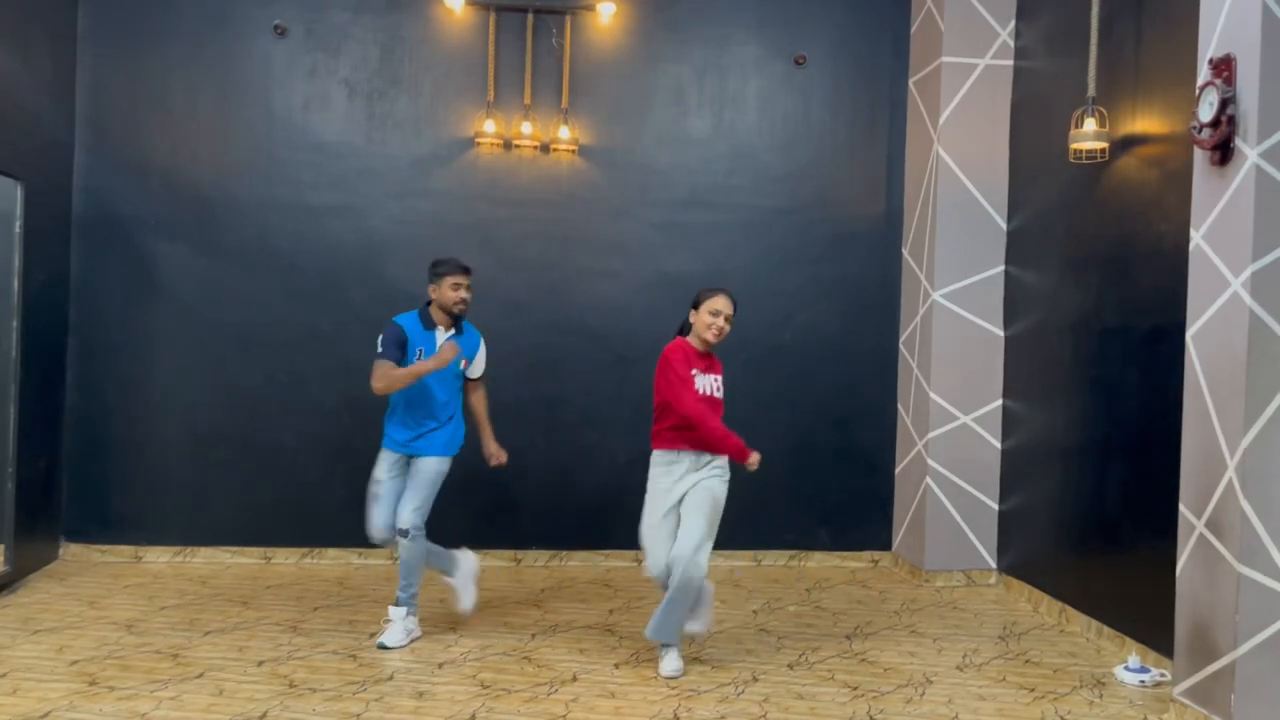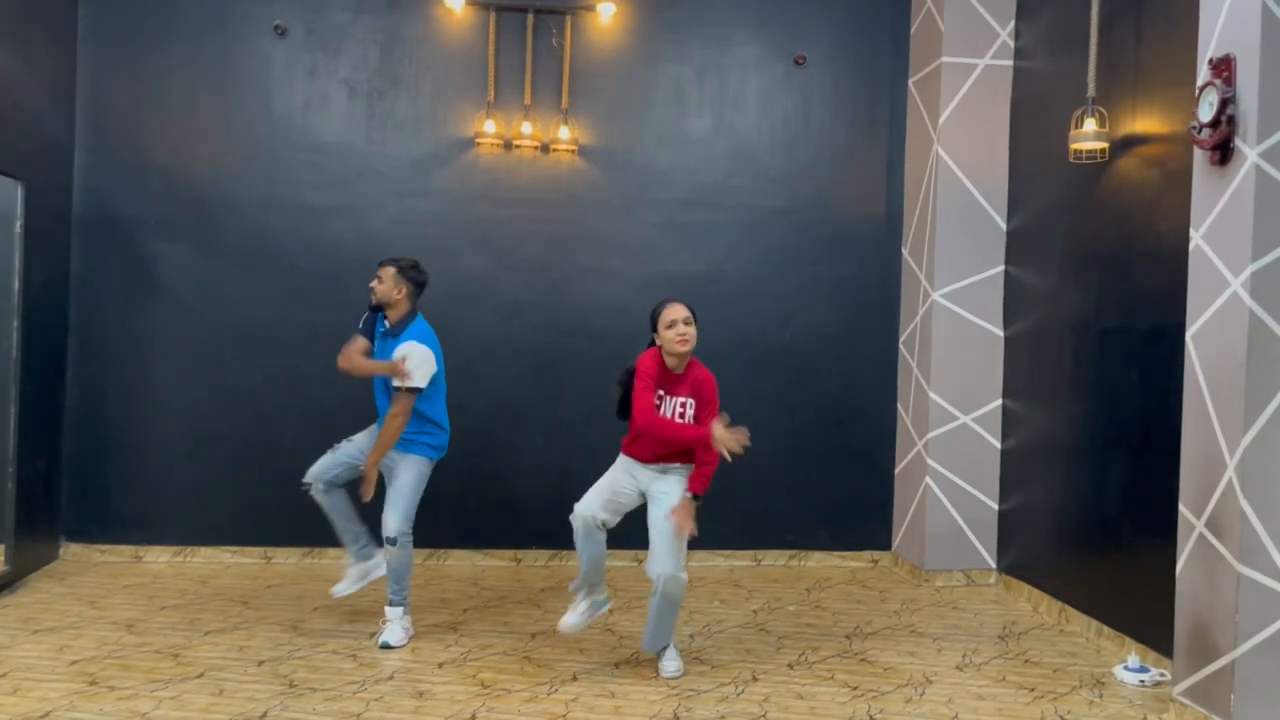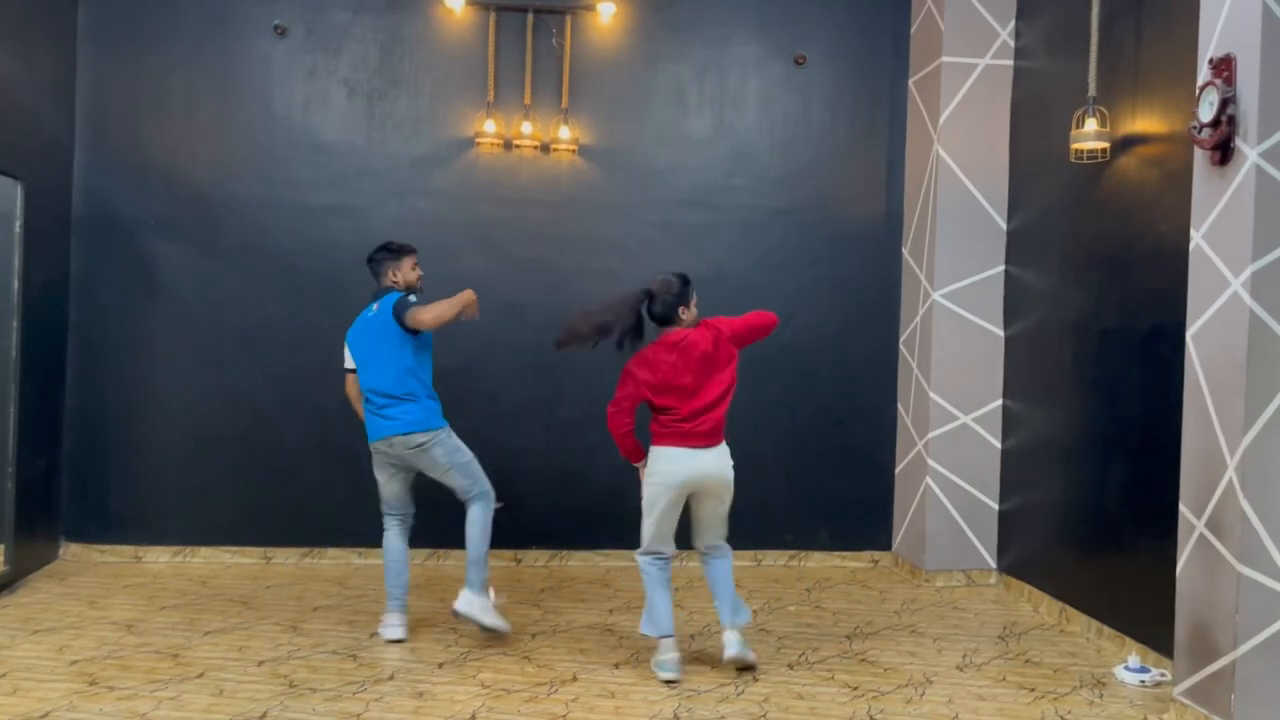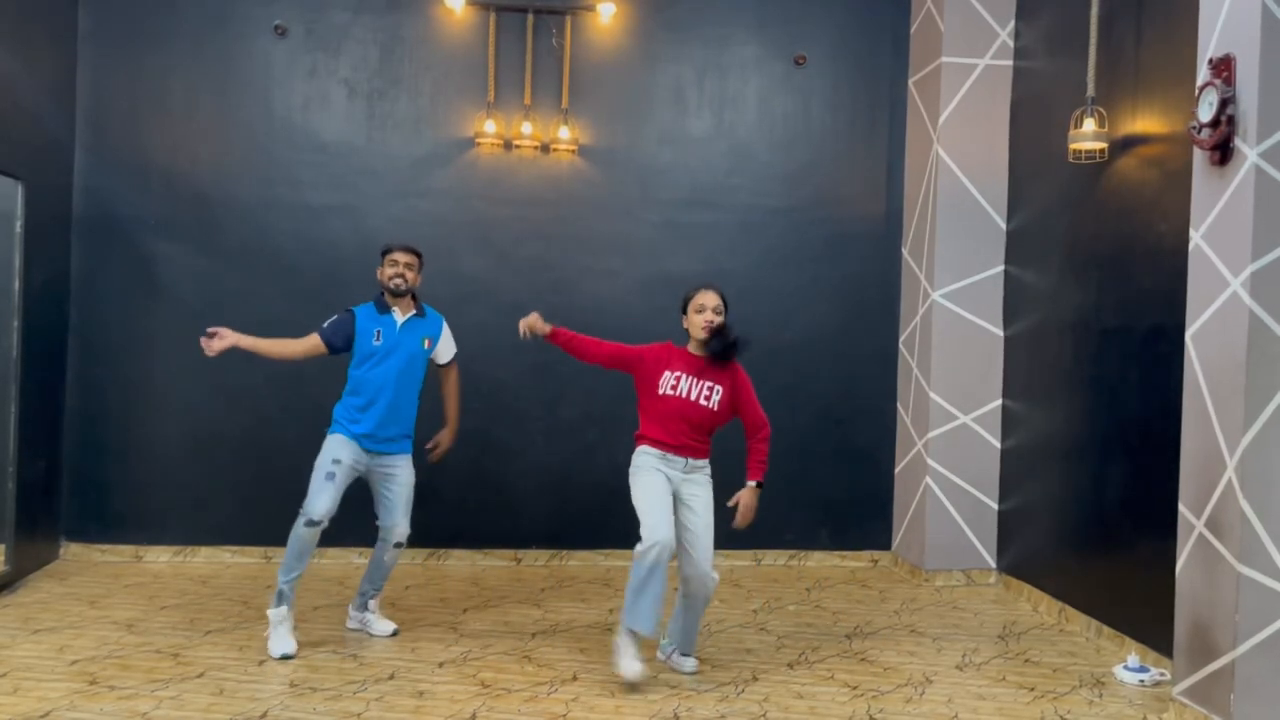
dt=0.7s
person 1, frame 1
left shoulder: (472, 340)
right shoulder: (400, 329)
right elbow: (379, 383)
left wrist: (488, 438)
right wrist: (431, 364)
left hip: (437, 447)
right hip: (397, 444)
left knee: (405, 524)
right knee: (380, 531)
left ankle: (404, 614)
right ankle: (458, 565)
person 1, frame 2
left shoulder: (414, 346)
right shoulder: (377, 319)
left elbow: (399, 413)
right elbow: (347, 359)
left wrist: (371, 466)
right wrist: (385, 367)
left hip: (417, 445)
right hip: (385, 432)
left knee: (395, 529)
right knee: (320, 479)
left ankle: (398, 615)
right ankle: (366, 559)
person 1, frame 3
left shoulder: (358, 327)
right shoulder: (404, 306)
left elbow: (352, 387)
right elbow: (429, 319)
right wrist: (462, 300)
left hip: (383, 438)
right hip: (423, 430)
left knee: (395, 521)
right knee: (481, 497)
left ankle: (395, 615)
right ankle: (476, 594)
person 1, frame 4
left shoulder: (434, 325)
right shoulder: (357, 319)
left elbow: (448, 373)
right elbow: (299, 347)
left wrist: (450, 426)
right wrist: (237, 339)
left hip: (397, 451)
right hip: (348, 436)
left knee: (395, 535)
right knee: (315, 513)
left ankle: (363, 608)
right ankle: (281, 609)
person 2, frame 1
left shoulder: (715, 362)
right shoulder: (675, 353)
right elbow: (693, 412)
right wrist: (742, 450)
left hip: (711, 468)
right hip: (668, 463)
left knee: (688, 563)
right knee: (659, 566)
left ankle: (667, 642)
right ankle: (696, 594)
person 2, frame 2
left shoulder: (703, 381)
right shoulder: (648, 363)
left elbow: (709, 449)
right elbow: (644, 421)
left wrist: (690, 500)
right wrist: (707, 431)
left hip: (675, 476)
right hip: (630, 467)
left knee: (667, 571)
right knee: (586, 514)
left ankle: (662, 645)
right ankle: (591, 594)
person 2, frame 3
left shoulder: (641, 361)
right shoulder: (718, 334)
left elbow: (618, 418)
right elbow: (768, 320)
left wrist: (639, 462)
left hip: (666, 463)
right hip: (715, 460)
left knee: (653, 554)
right knee: (713, 547)
left ankle: (665, 647)
right ankle: (733, 635)
person 2, frame 4
left shoulder: (732, 376)
right shoulder: (655, 356)
left elbow: (759, 431)
right elbow: (598, 351)
left wrist: (753, 485)
right wrist: (548, 330)
left hip: (695, 474)
right hip: (652, 462)
left knee: (701, 573)
right knee: (659, 538)
left ankle: (677, 645)
right ankle: (630, 634)
